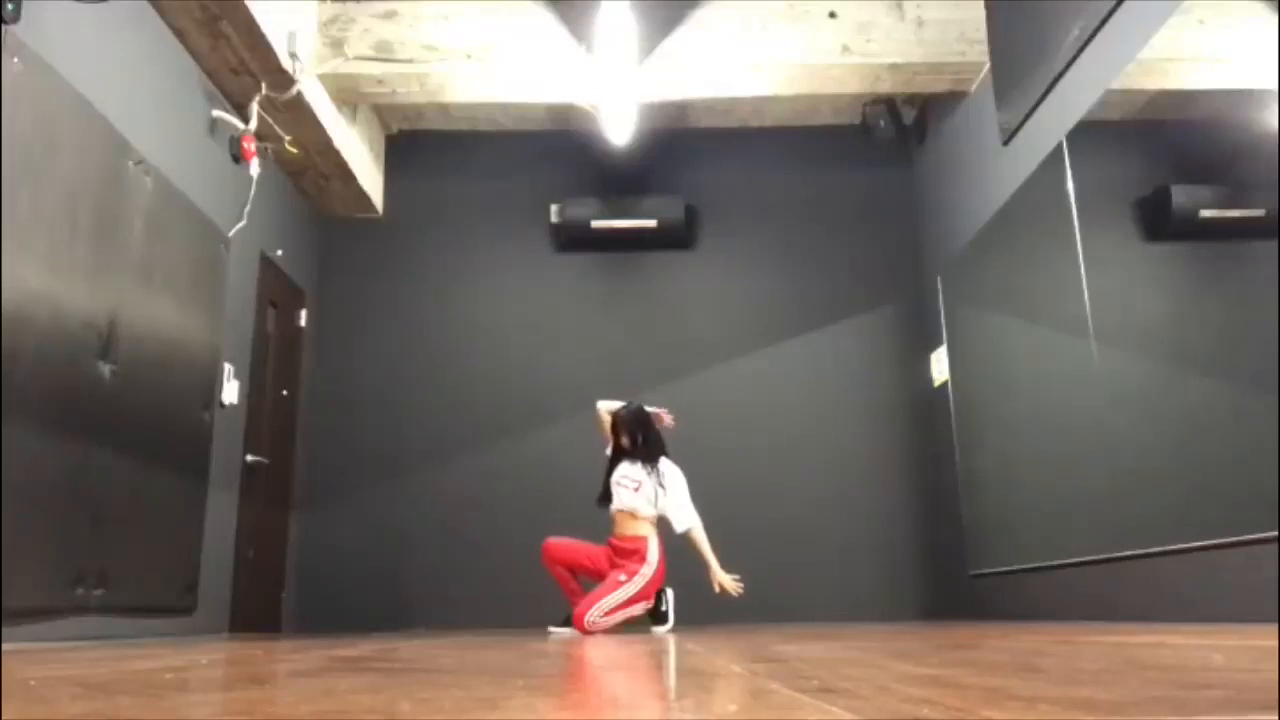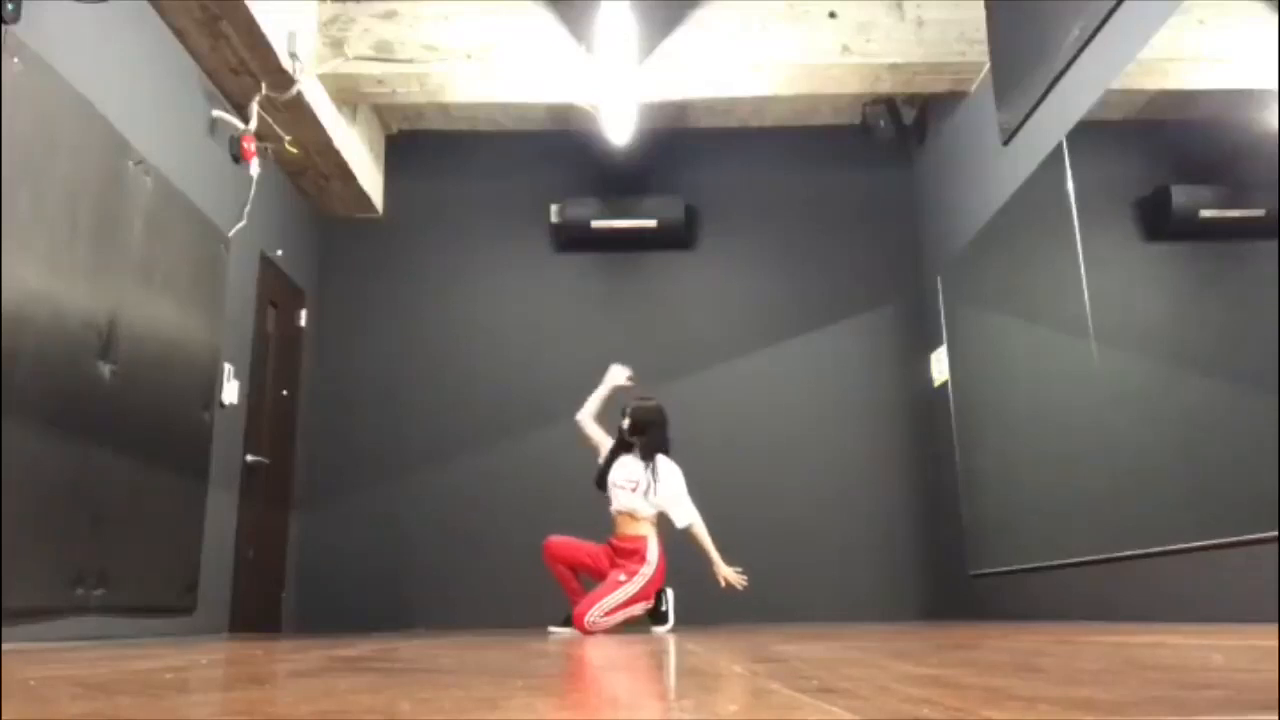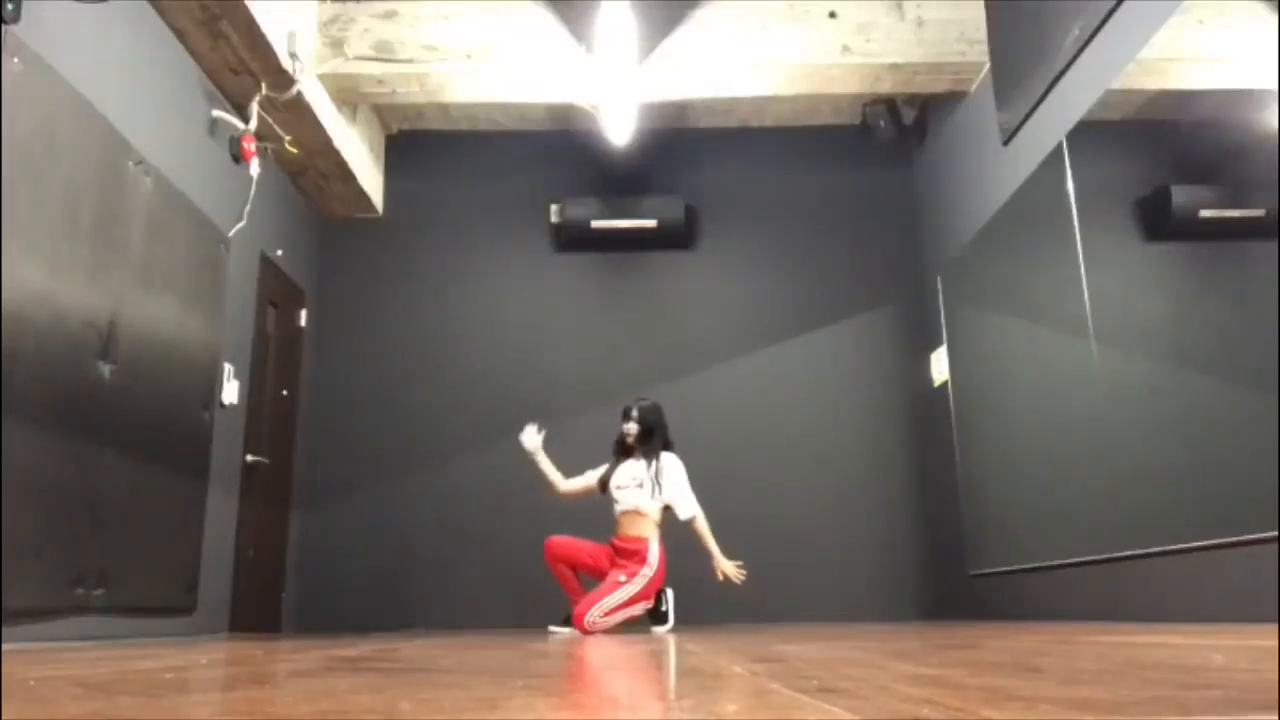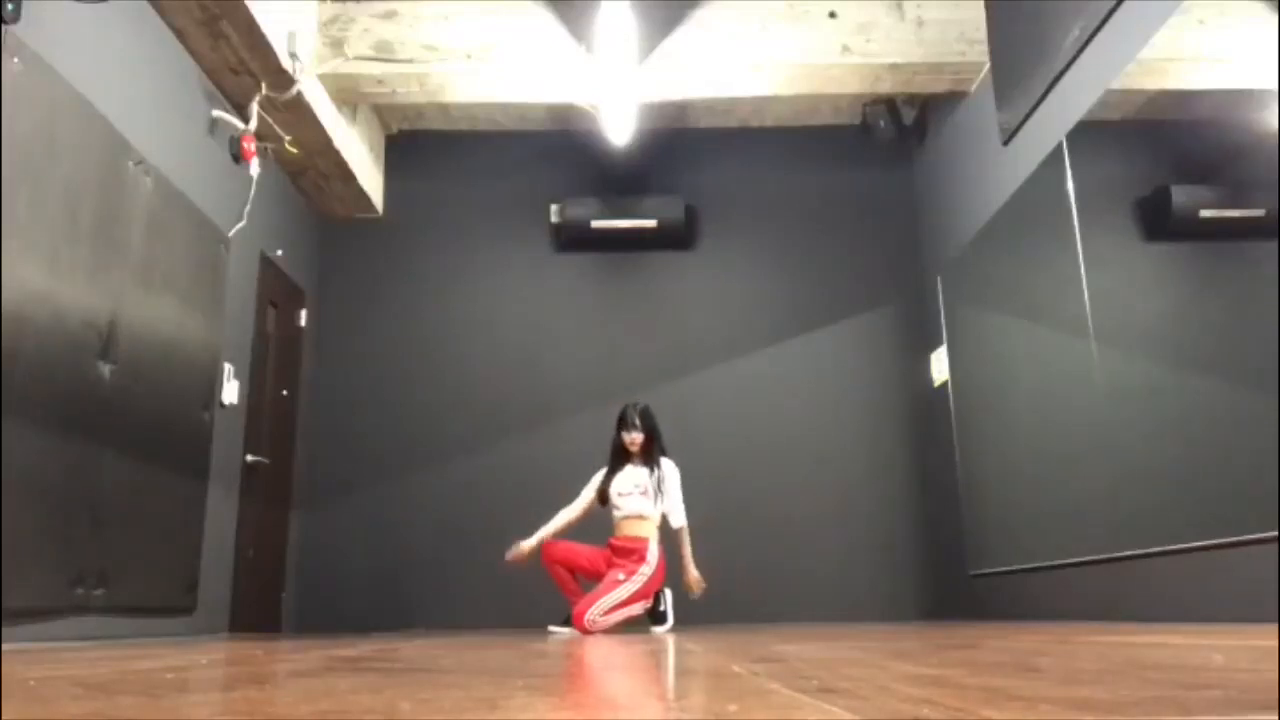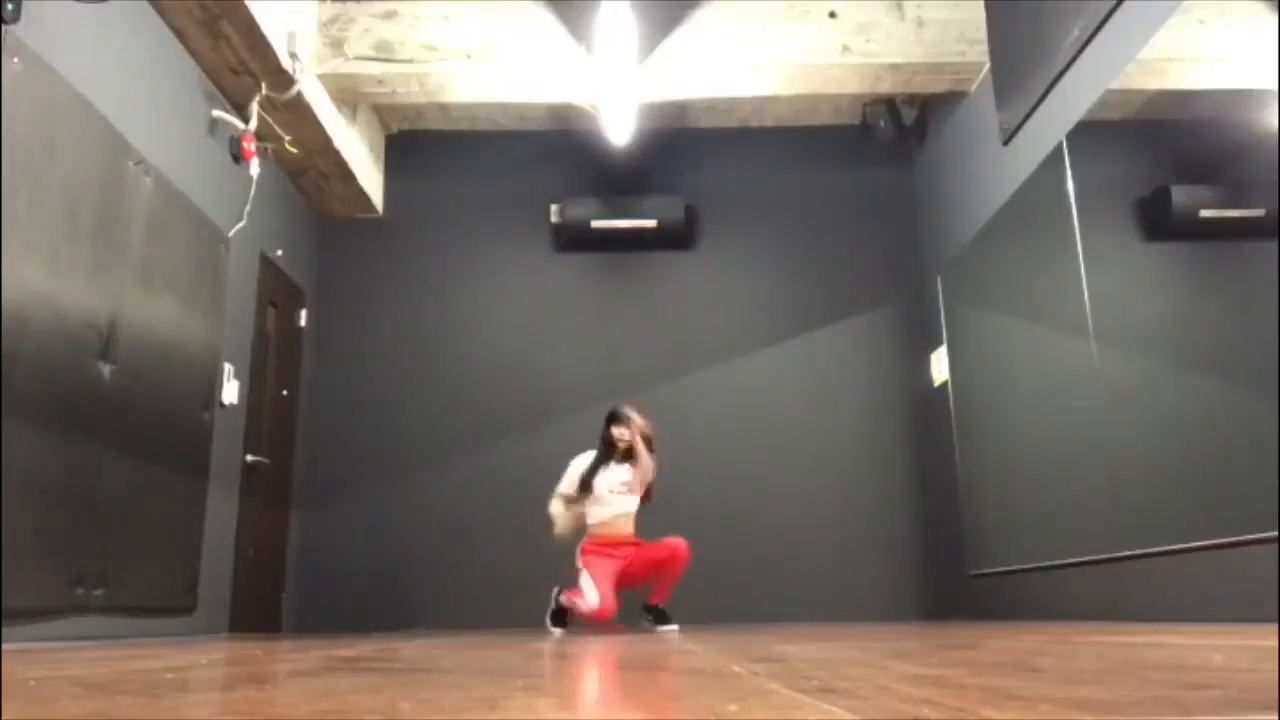
dt=0.5s
person 1, frame 1
left shoulder: (665, 471)
right shoulder: (621, 459)
left elbow: (690, 520)
right elbow: (602, 408)
left wrist: (714, 568)
right wrist: (642, 412)
left hip: (645, 560)
right hip: (614, 553)
left knee: (587, 621)
right knee: (552, 548)
left ankle: (652, 602)
right ankle: (580, 608)
person 1, frame 2
left shoulder: (663, 468)
right shoulder: (618, 458)
left elbow: (690, 516)
right elbow: (584, 419)
left wrist: (717, 562)
right wrist: (609, 384)
left hip: (644, 560)
right hip: (615, 553)
left knee: (586, 621)
right knee: (554, 547)
left ankle: (652, 602)
right ankle: (581, 606)
person 1, frame 3
left shoulder: (666, 462)
right shoulder: (617, 466)
left elbow: (691, 510)
right elbow: (564, 486)
left wrist: (716, 556)
right wrist: (536, 452)
left hip: (645, 560)
right hip: (616, 553)
left knee: (585, 622)
right knee: (554, 547)
left ankle: (653, 602)
right ankle: (581, 607)
person 1, frame 4
left shoulder: (664, 468)
right shoulder: (610, 473)
left elbow: (678, 520)
right elbow: (574, 511)
left wrist: (688, 567)
right wrist: (533, 540)
left hip: (645, 558)
right hip: (613, 554)
left knee: (586, 621)
right knee: (548, 551)
left ankle: (653, 601)
person 1, frame 5
left shoulder: (638, 467)
right shoulder: (587, 463)
left elbow: (646, 477)
right elbow: (558, 501)
left wrist: (638, 440)
right wrist: (562, 517)
left hip: (633, 551)
right hip: (597, 553)
left knee: (677, 548)
right knee: (600, 611)
left ankle: (655, 608)
right ankle: (566, 599)
